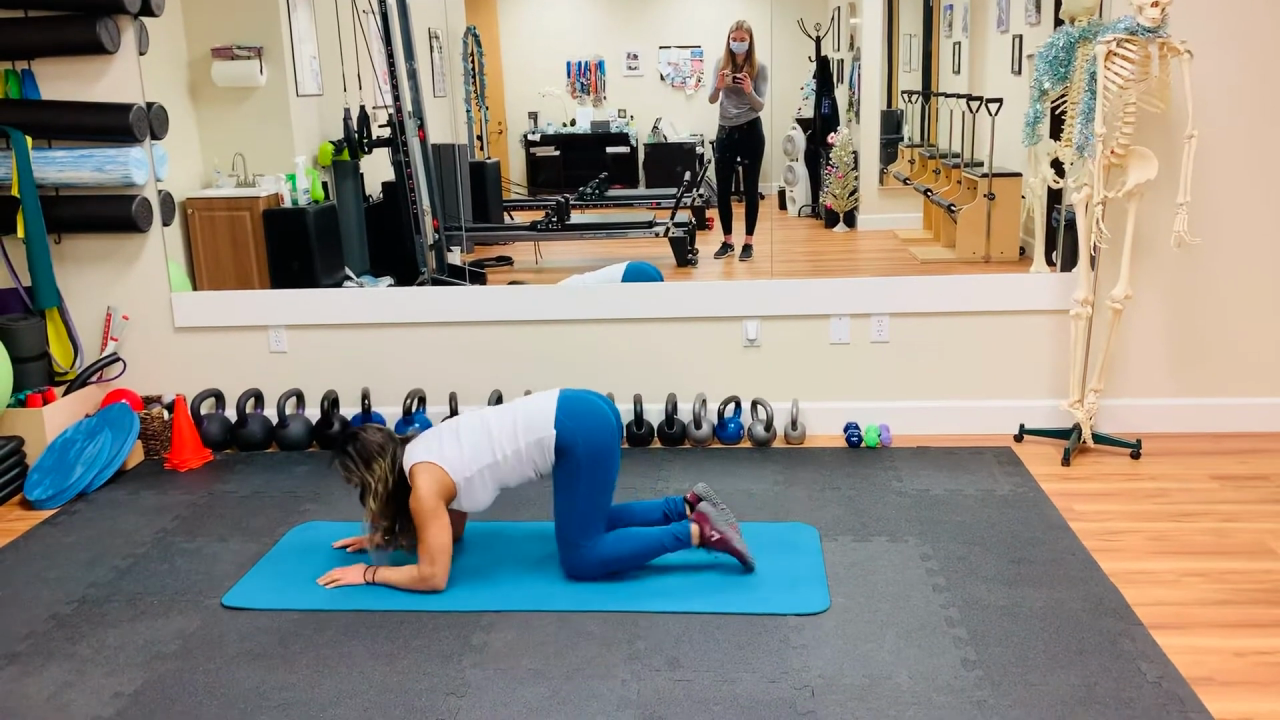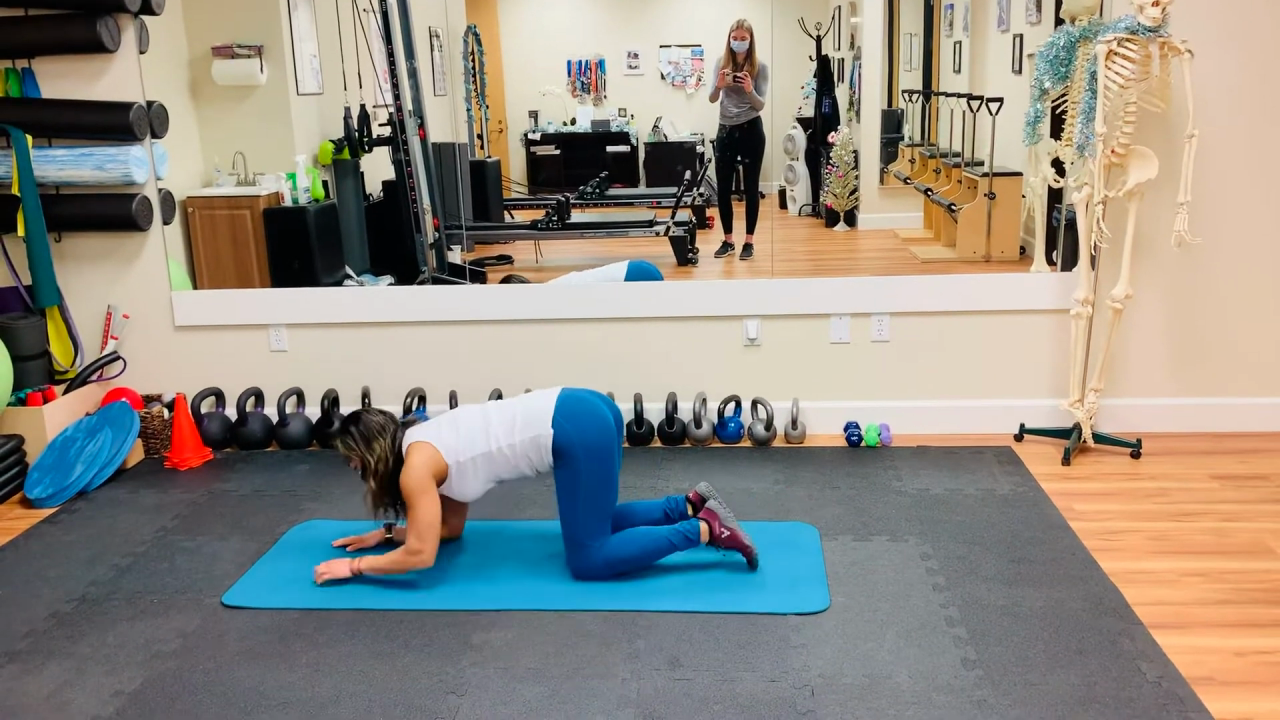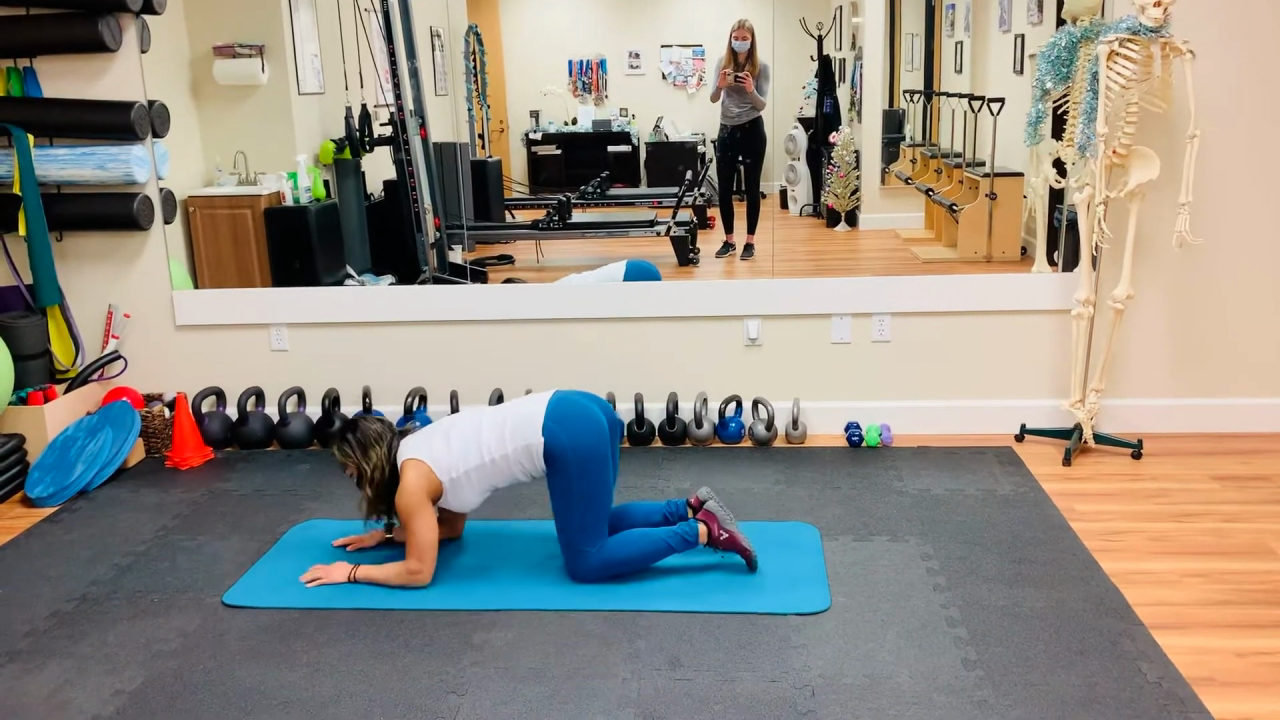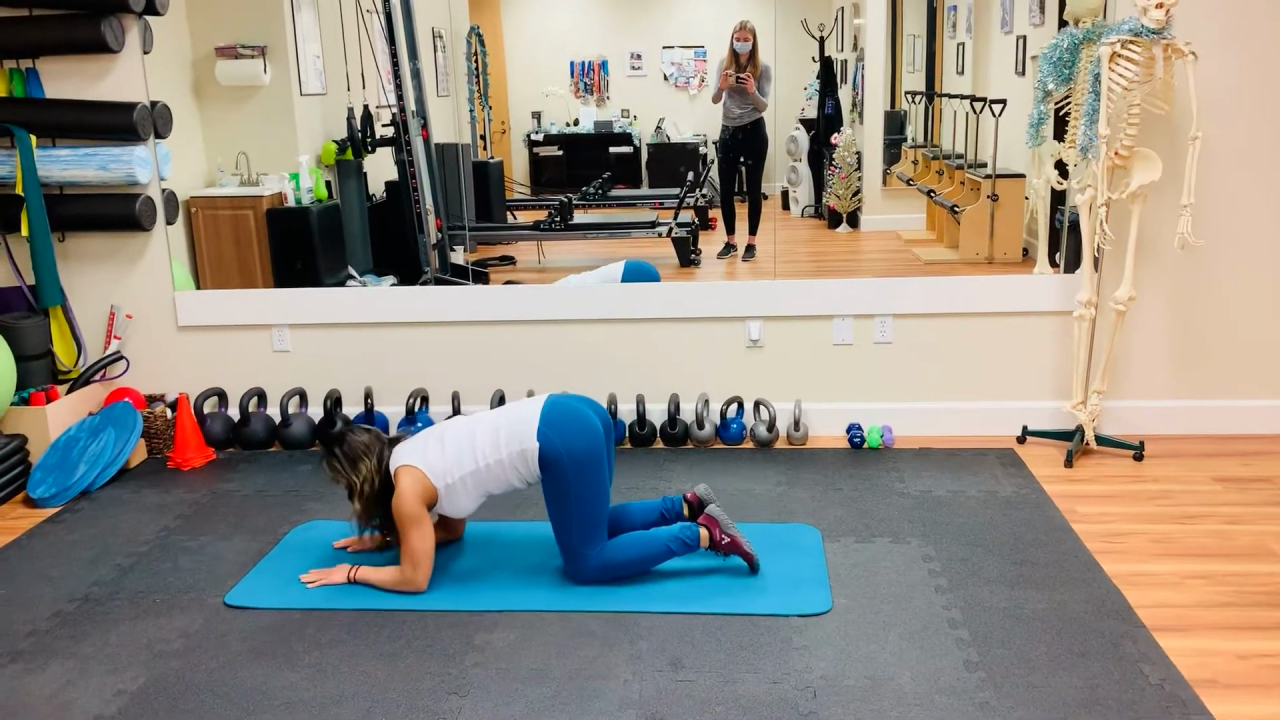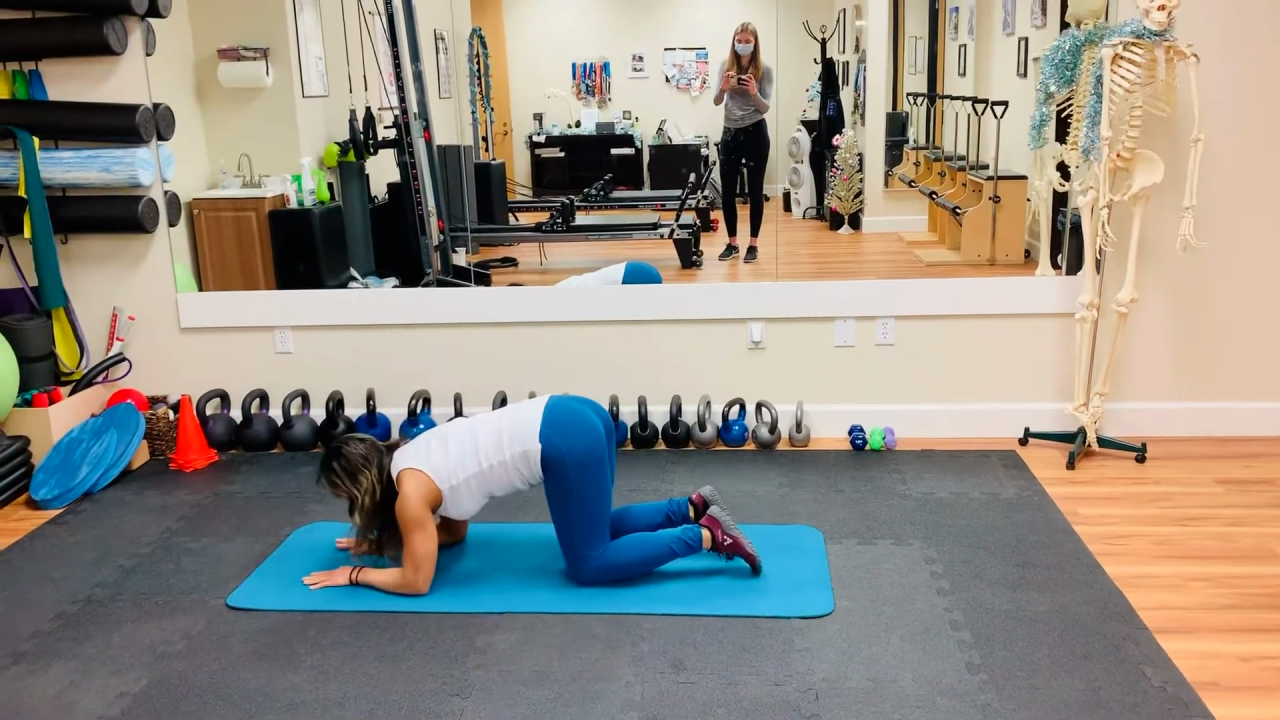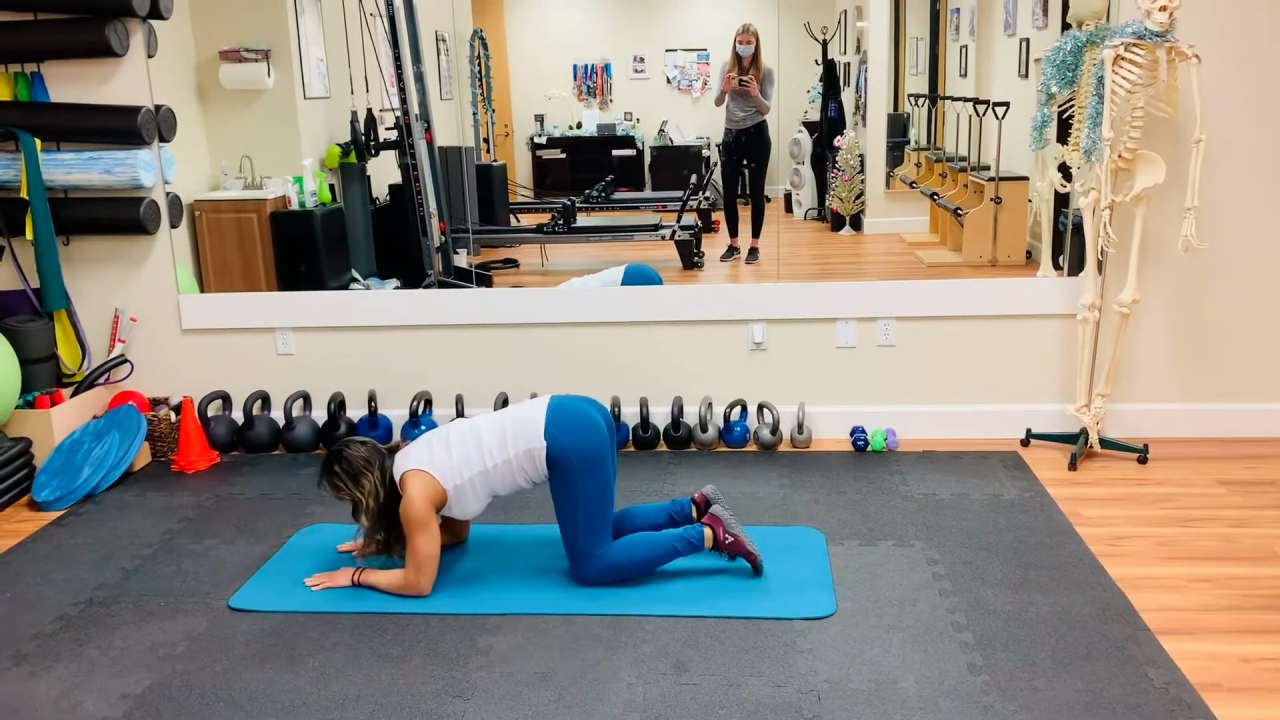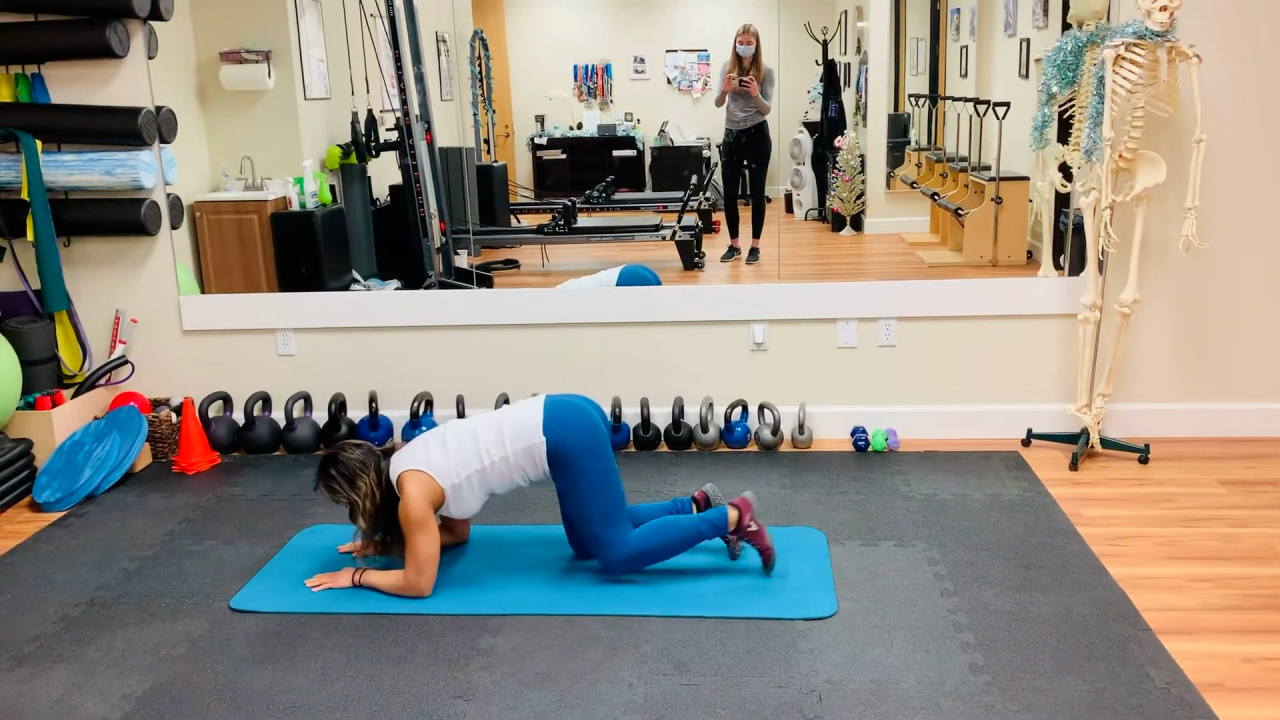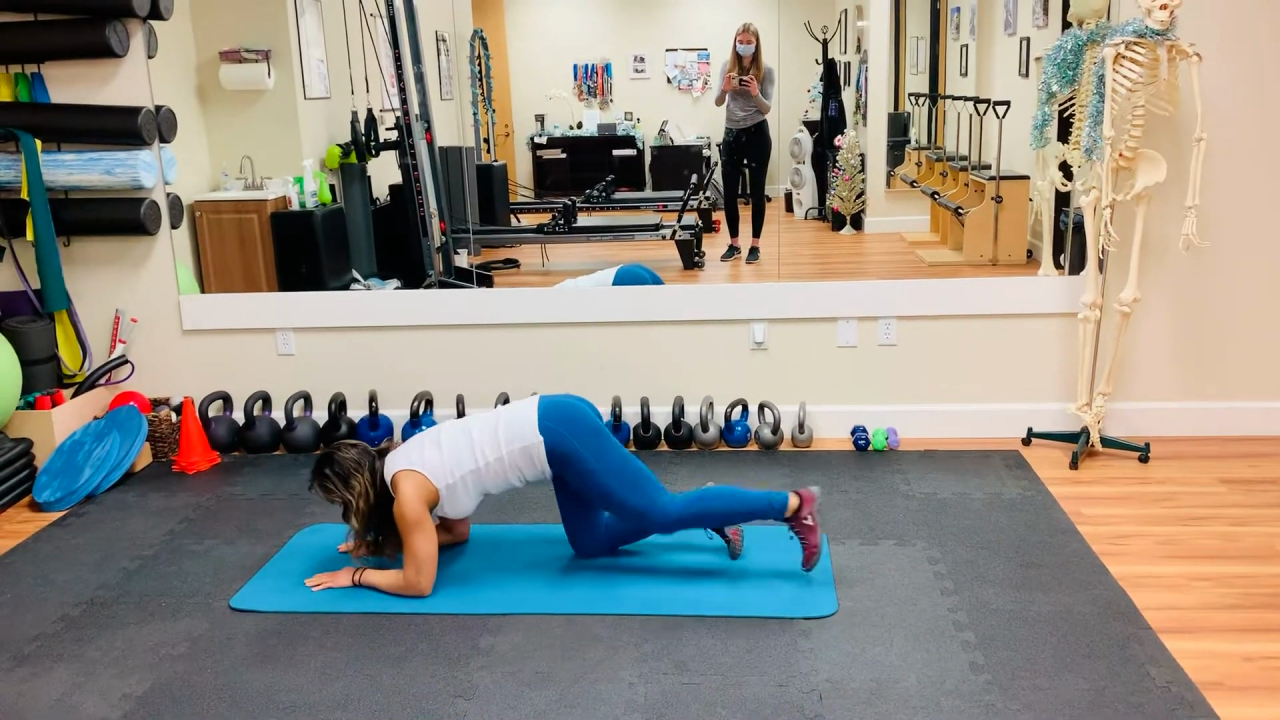
dt=0.2s
person 1, frame 1
left shoulder: (423, 482)
right shoulder: (421, 450)
left elbow: (432, 576)
right elbow: (452, 529)
left wrist: (368, 574)
right wrist: (385, 537)
left hip: (580, 427)
right hip: (583, 412)
left knee: (582, 559)
right knee: (584, 528)
left ankle: (696, 532)
right ankle: (689, 505)
person 1, frame 2
left shoulder: (416, 466)
right shoulder: (425, 439)
left elbow: (420, 555)
right elbow: (449, 525)
left wrist: (355, 567)
right wrist: (386, 533)
left hip: (578, 429)
right hip: (586, 411)
left knee: (590, 560)
right knee: (592, 525)
left ankle: (704, 529)
right ankle: (693, 504)
person 1, frame 3
left shoulder: (412, 480)
right shoulder: (421, 447)
left elbow: (419, 572)
right elbow: (451, 525)
left wrist: (351, 572)
right wrist: (386, 533)
left hip: (570, 434)
right hip: (579, 410)
left knee: (587, 562)
right knee: (589, 527)
left ankle: (703, 531)
right ankle: (692, 509)
person 1, frame 4
left shoulder: (406, 488)
right shoulder: (409, 452)
left elbow: (415, 579)
right elbow: (450, 528)
left wrist: (350, 573)
right wrist: (384, 536)
left hip: (564, 438)
right hip: (574, 414)
left knee: (586, 563)
right knee: (591, 527)
left ankle: (704, 534)
right ankle: (689, 505)
person 1, frame 5
left shoulder: (410, 491)
right shoulder: (405, 455)
left elbow: (416, 581)
right elbow: (452, 530)
left wrist: (353, 573)
right wrist: (378, 540)
left hip: (567, 440)
right hip: (574, 416)
left knee: (588, 565)
right knee: (591, 531)
left ankle: (706, 535)
right ankle: (693, 507)
person 1, frame 6
left shoulder: (414, 491)
right shoulder: (406, 457)
left elbow: (418, 583)
right elbow: (454, 531)
left wrist: (356, 574)
right wrist: (381, 541)
left hip: (570, 438)
right hip: (575, 417)
left knee: (593, 565)
right knee: (592, 535)
left ankle: (709, 533)
right ankle: (695, 505)
person 1, frame 7
left shoulder: (411, 491)
right shoulder: (405, 460)
left elbow: (418, 583)
right elbow: (455, 530)
left wrist: (354, 576)
right wrist: (381, 540)
left hip: (567, 431)
right hip: (566, 416)
left knee: (619, 554)
right knee: (587, 543)
left ankle: (734, 517)
right ankle: (695, 505)
person 1, frame 8
left shoulder: (405, 491)
right shoulder: (401, 458)
left elbow: (419, 582)
right elbow: (456, 529)
left wrist: (356, 576)
right wrist: (377, 540)
left hip: (559, 431)
right hip: (557, 419)
left knee: (658, 510)
right knee: (590, 542)
left ankle: (794, 505)
right ankle: (702, 508)
person 2, frame 1
left shoulder: (759, 68)
right shoulder: (721, 64)
left elbow: (760, 106)
right elbow: (712, 100)
left wrist: (749, 91)
right wrist: (718, 87)
left hip: (750, 131)
right hip: (725, 131)
left knee: (750, 189)
right knee: (722, 189)
left ankle: (748, 242)
right ankle: (727, 241)
person 2, frame 2
left shoulder: (760, 67)
right shoulder: (721, 63)
left elbow: (761, 105)
right elbow: (712, 99)
left wrist: (749, 90)
right wrist: (719, 86)
left hip: (751, 131)
right hip: (726, 130)
left knee: (750, 188)
right knee: (723, 188)
left ankle: (748, 242)
right ankle: (728, 240)
person 2, frame 3
left shoulder: (761, 67)
right shoulder: (722, 63)
left elbow: (762, 105)
right elbow: (713, 99)
left wrist: (751, 90)
right wrist: (720, 85)
left hip: (752, 130)
right hip: (727, 130)
left knee: (751, 188)
right knee: (724, 188)
left ankle: (750, 242)
right ankle: (729, 240)
person 2, frame 4
left shoulder: (763, 68)
right shoulder: (724, 64)
left elbow: (764, 106)
right elbow: (715, 100)
left wrist: (752, 91)
right wrist: (721, 86)
left hip: (753, 131)
right hip: (728, 131)
left knee: (753, 189)
right knee: (726, 189)
left ankle: (751, 243)
right ankle: (730, 241)
person 2, frame 5
left shoulder: (764, 70)
right shoulder: (725, 66)
left elbow: (765, 108)
right elbow: (716, 102)
left wrist: (754, 93)
right wrist: (723, 88)
left hip: (755, 133)
right hip: (730, 133)
left knee: (755, 190)
right knee: (727, 191)
left ankle: (753, 244)
right ankle: (732, 243)
person 2, frame 6
left shoulder: (765, 71)
right shoulder: (727, 67)
left elbow: (766, 109)
right elbow: (717, 103)
left wrist: (755, 94)
right wrist: (724, 89)
left hip: (757, 134)
right hip: (731, 134)
left knee: (756, 192)
right knee: (729, 192)
left ankle: (754, 246)
right ankle: (733, 244)
person 2, frame 7
left shoulder: (766, 72)
right shoulder: (727, 68)
left elbow: (767, 109)
right elbow: (718, 104)
left wrist: (755, 94)
right wrist: (724, 90)
left hip: (757, 135)
right hip: (732, 135)
left knee: (756, 192)
right knee: (729, 193)
left ankle: (755, 246)
right ankle: (734, 245)
person 2, frame 8
left shoulder: (766, 70)
right shoulder: (727, 67)
left elbow: (767, 108)
right elbow: (718, 103)
left wrist: (755, 94)
right wrist: (724, 89)
left hip: (757, 134)
right hip: (732, 134)
left knee: (757, 192)
right knee: (729, 192)
left ankle: (755, 245)
right ankle: (734, 244)
